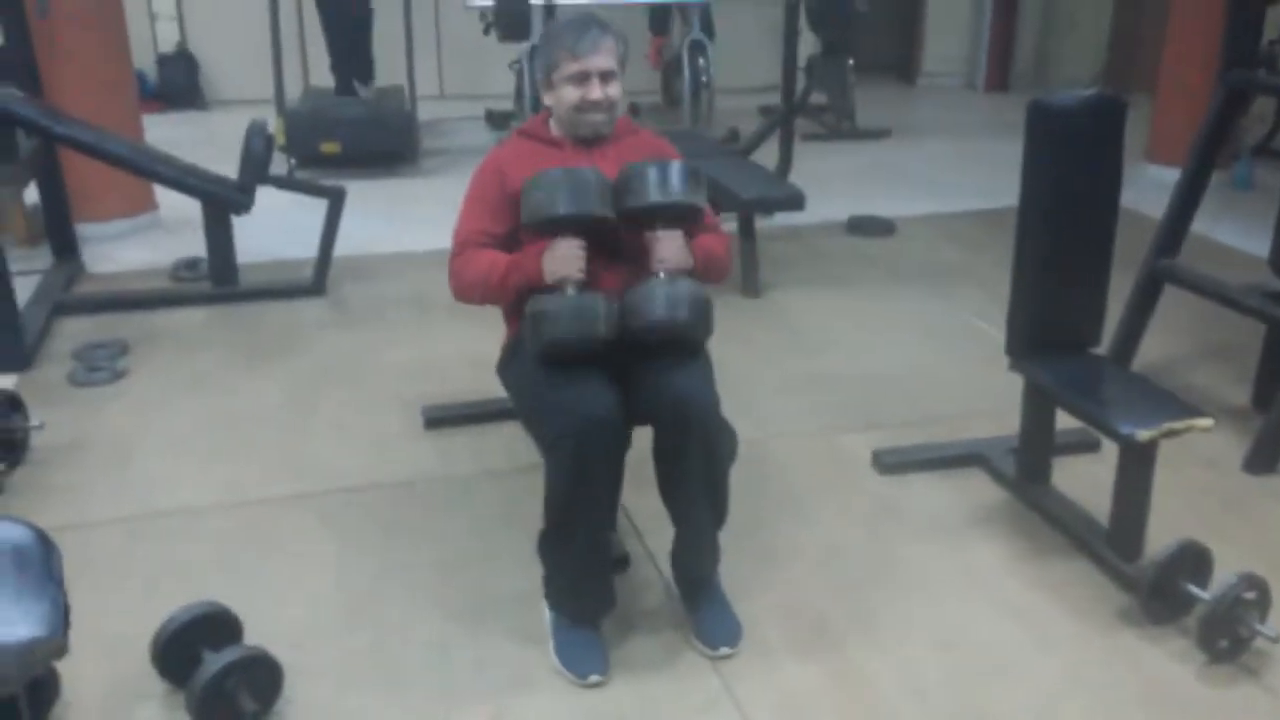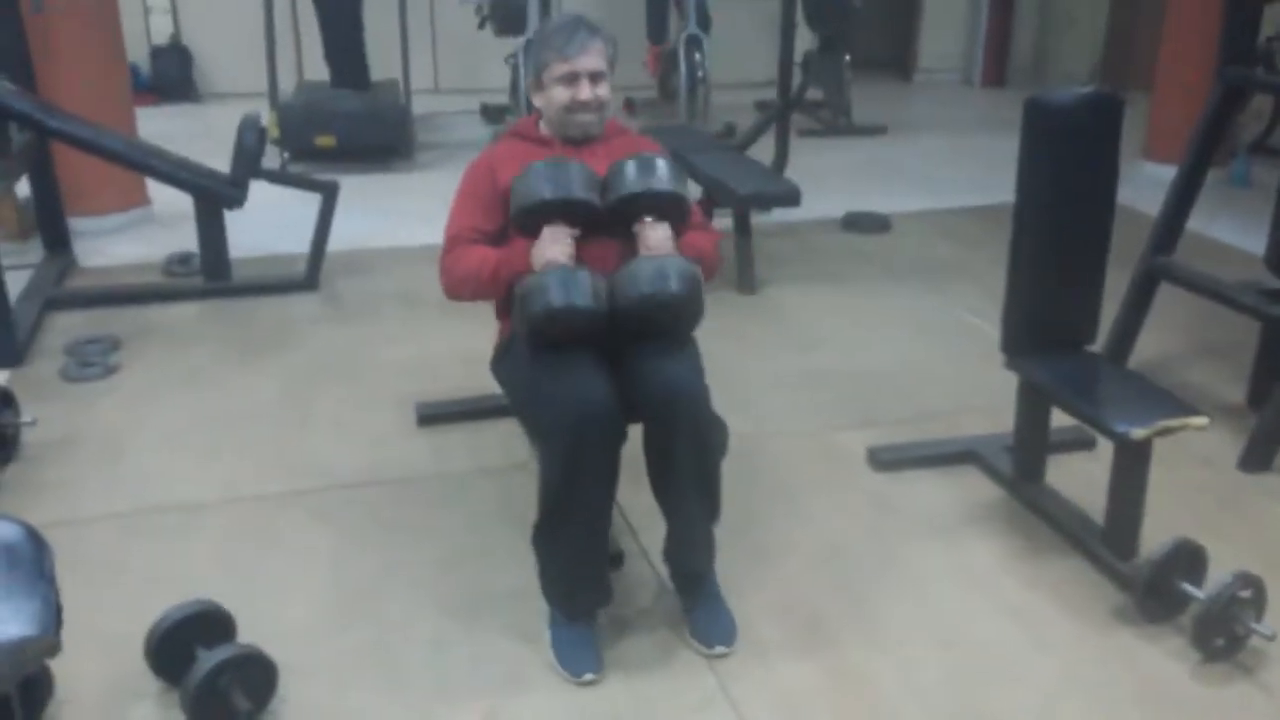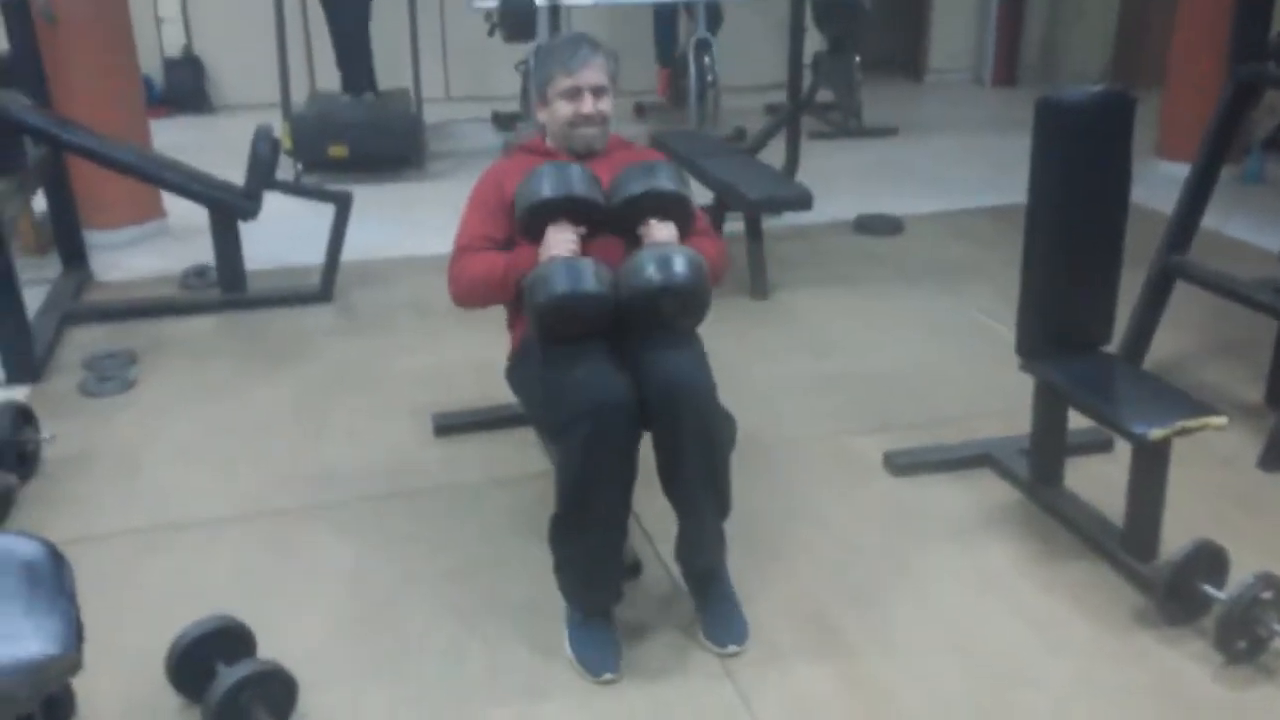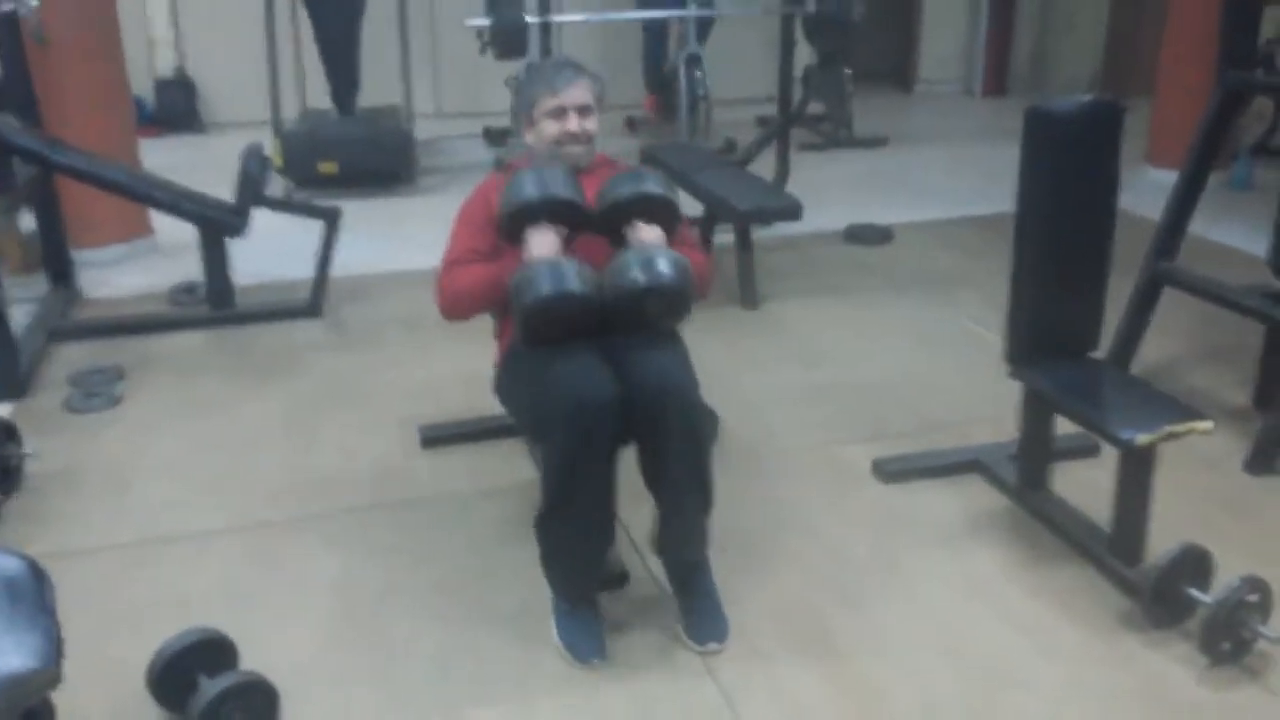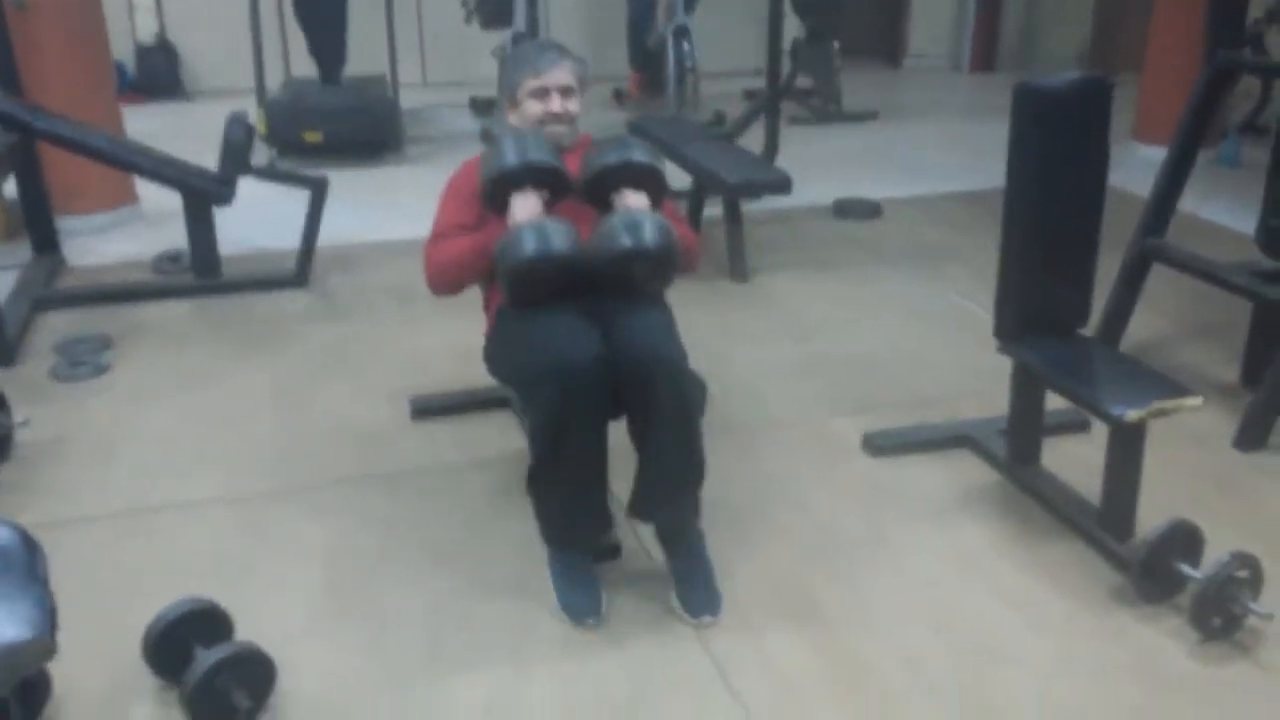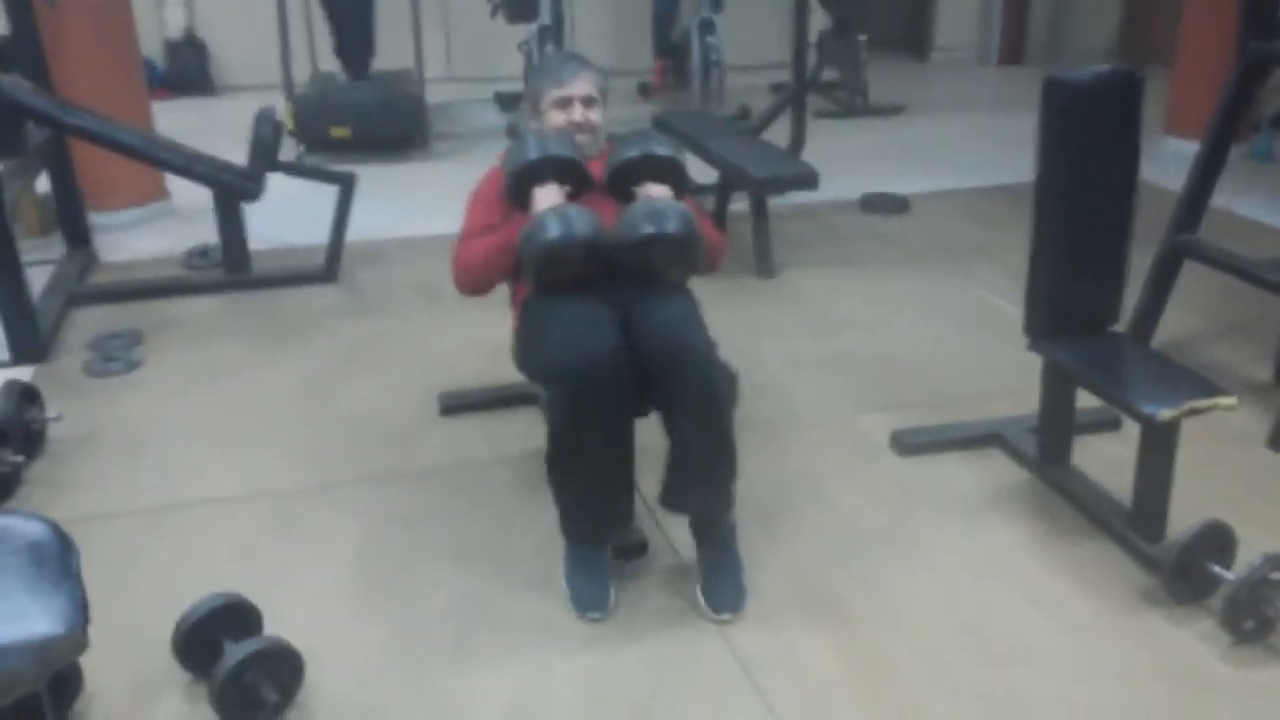
dt=0.1s
person 1, frame 1
left shoulder: (655, 152)
right shoulder: (509, 163)
left elbow: (717, 245)
right elbow: (466, 270)
left wrist: (688, 254)
right wrist: (537, 267)
left knee: (695, 409)
right knee: (589, 423)
left ankle: (698, 575)
right ankle: (573, 603)
person 1, frame 2
left shoulder: (643, 153)
right shoulder: (500, 162)
left elbow: (706, 245)
right elbow: (457, 270)
left wrist: (676, 248)
right wrist: (526, 259)
left knee: (683, 399)
right knee: (586, 411)
left ankle: (694, 570)
right ankle: (570, 598)
person 1, frame 3
left shoulder: (647, 165)
right shoulder: (507, 177)
left elbow: (713, 251)
right elbow: (465, 279)
left wrist: (679, 249)
right wrist: (533, 260)
right hip: (558, 333)
left knee: (690, 397)
right knee: (602, 408)
left ankle: (707, 569)
right ankle: (587, 598)
person 1, frame 4
right shoulder: (494, 196)
left elbow: (700, 272)
right elbow: (452, 296)
left wrist: (663, 254)
right wrist: (521, 265)
left hip: (634, 324)
right hip: (545, 339)
left knee: (674, 395)
right knee: (585, 401)
left ankle: (687, 565)
right ankle: (573, 588)
person 1, frame 5
right shoulder: (480, 174)
left elbow: (687, 247)
right elbow: (440, 270)
right wrist: (507, 232)
left hip: (619, 292)
right hip: (533, 305)
left knee: (661, 364)
right knee: (572, 365)
left ankle: (680, 531)
right ankle: (569, 545)
person 1, frame 6
right shoulder: (507, 182)
left elbow: (712, 253)
right elbow: (468, 274)
right wrist: (532, 224)
left hip: (647, 286)
right hip: (562, 293)
left knee: (694, 359)
right knee: (580, 365)
left ankle: (712, 528)
right ankle: (589, 539)
